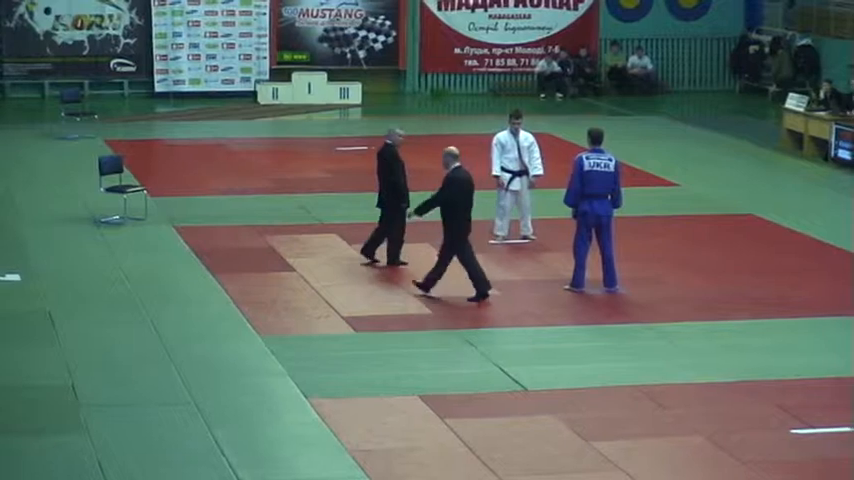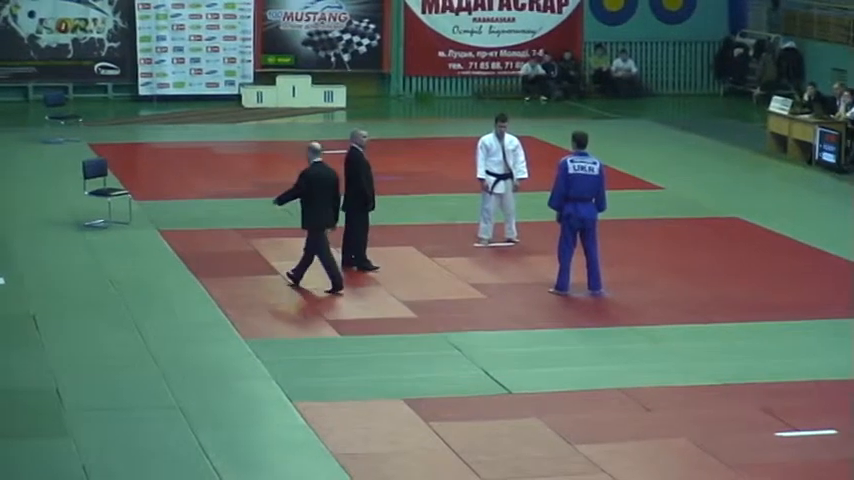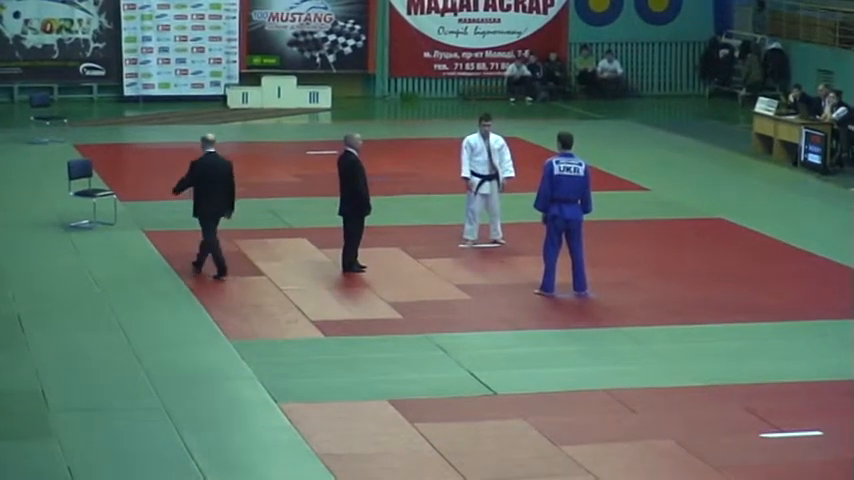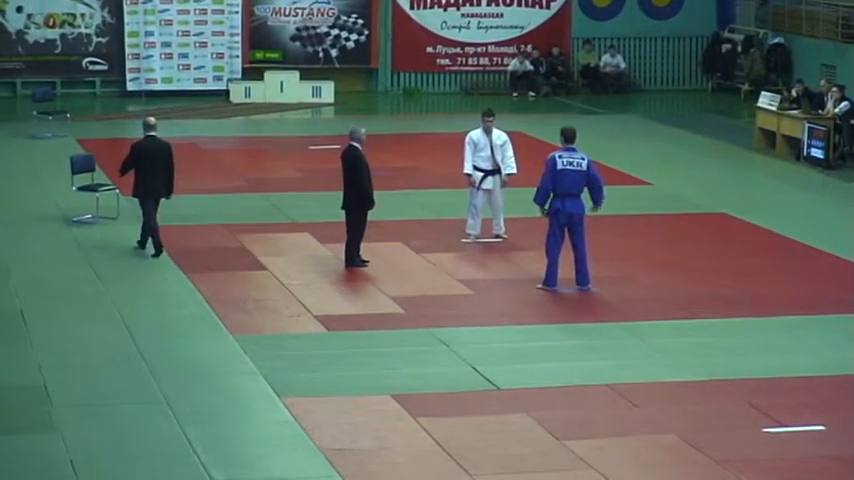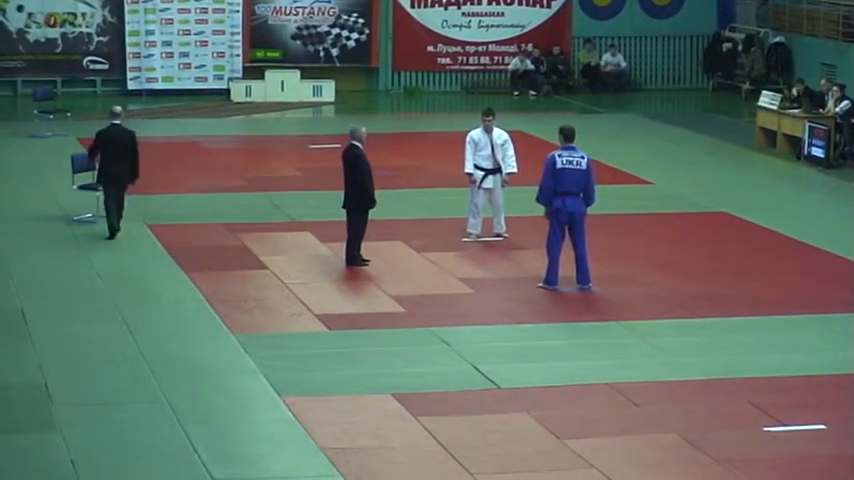
dt=1s
person 1, frame 1
left shoulder: (581, 159)
right shoulder: (612, 160)
left elbow: (575, 186)
right elbow: (616, 188)
left wrist: (573, 205)
right wrist: (614, 205)
left hip: (586, 207)
right hip: (604, 208)
left knee: (581, 246)
right knee: (607, 247)
left ankle: (578, 283)
right ankle: (611, 284)
person 1, frame 2
left shoulder: (566, 162)
right shoulder: (597, 164)
left elbow: (559, 189)
right elbow: (601, 191)
left wrist: (557, 208)
right wrist: (598, 209)
left hip: (570, 210)
right hip: (589, 211)
left knee: (566, 249)
right knee: (591, 250)
left ankle: (562, 286)
right ankle: (595, 287)
person 1, frame 3
left shoulder: (551, 164)
right shoulder: (582, 165)
left elbow: (544, 190)
right elbow: (586, 193)
left wrist: (543, 211)
right wrist: (583, 211)
left hip: (556, 211)
right hip: (574, 212)
left knee: (551, 250)
right knee: (577, 251)
left ankle: (547, 288)
right ankle: (581, 288)
person 1, frame 4
left shoulder: (554, 158)
right shoulder: (585, 159)
left elbow: (546, 185)
right elbow: (596, 183)
left wrist: (542, 205)
right wrist: (597, 202)
left hip: (559, 205)
right hip: (577, 206)
left knee: (554, 245)
right knee: (579, 245)
left ankle: (550, 283)
right ankle: (584, 283)
person 1, frame 5
left shoulder: (554, 157)
right shoulder: (584, 158)
left elbow: (547, 184)
right elbow: (589, 186)
left wrist: (547, 205)
right wrist: (586, 205)
left hip: (559, 204)
right hip: (577, 205)
left knee: (554, 244)
right knee: (579, 244)
left ankle: (551, 281)
right ankle: (584, 281)
person 2, frame 1
left shoulder: (452, 177)
right shoulder: (464, 174)
left elbow: (438, 199)
left wrist: (417, 211)
left hip: (455, 224)
right hip: (461, 222)
left knee: (466, 257)
right knee: (445, 255)
left ankle: (482, 289)
right ankle: (428, 284)
person 2, frame 2
left shoulder: (307, 173)
right shoulder: (331, 173)
left elbow: (295, 192)
right elbow: (336, 197)
left wrist: (278, 200)
right wrist: (334, 219)
left hip: (313, 218)
right hip: (325, 217)
left knee: (323, 250)
right knee: (311, 247)
left ankle: (337, 282)
right ankle: (297, 276)
person 2, frame 3
left shoulder: (198, 164)
right shoulder: (226, 163)
left elbow: (187, 181)
right elbow: (231, 187)
left wrist: (176, 190)
right wrist: (230, 207)
left hip: (204, 207)
right hip: (220, 207)
left knee: (211, 237)
right knee: (209, 235)
left ankle: (221, 269)
right ankle: (199, 263)
person 2, frame 4
left shoulder: (138, 146)
right shoulder: (166, 146)
left elbow: (128, 164)
right elbow: (170, 169)
left wrist: (121, 172)
right wrist: (169, 189)
left hip: (144, 188)
right hip: (159, 188)
left knee: (149, 217)
right knee: (151, 215)
left ankle: (158, 246)
right ankle: (143, 241)
person 2, frame 5
left shoulder: (102, 133)
right shoulder: (130, 134)
left elbow: (93, 151)
right elbow: (134, 156)
left wrist: (92, 156)
right wrist: (134, 175)
left hip: (107, 174)
right hip: (124, 174)
left knee: (109, 201)
right knee: (119, 199)
left ankle: (113, 229)
right ankle: (115, 225)
person 3, frame 1
left shoulder: (383, 151)
right shoulder: (392, 152)
right elbow: (397, 177)
right wrist: (402, 198)
left hip: (386, 195)
right hip: (395, 197)
left knee: (385, 225)
right knee: (397, 227)
left ankle: (369, 251)
right ankle: (393, 258)
person 3, frame 2
left shoulder: (354, 153)
right shoulder: (356, 155)
right elbow: (360, 180)
left wrist: (367, 198)
right wrist: (368, 199)
left hip: (354, 199)
right hip: (359, 200)
left knee: (352, 230)
right knee: (361, 230)
left ankle: (348, 259)
right ankle: (361, 262)
person 3, frame 3
left shoulder: (344, 157)
right shoulder: (353, 160)
right elbow: (358, 185)
right wrist: (366, 204)
left hip: (348, 202)
right hip: (355, 204)
left knee: (352, 233)
right knee: (354, 234)
left ankle: (351, 261)
right ankle: (349, 264)
person 3, frame 4
left shoulder: (347, 152)
right shoulder: (357, 155)
right elbow: (362, 180)
right wrist: (369, 199)
left hip: (351, 197)
right hip: (358, 199)
left knee: (355, 229)
right knee: (356, 229)
left ankle: (354, 256)
right ankle: (351, 259)
person 3, frame 5
left shoulder: (348, 150)
right shoulder: (358, 154)
right elbow: (363, 179)
right wrist: (370, 198)
left hip: (352, 196)
right hip: (359, 198)
left knee: (356, 228)
right knee: (357, 228)
left ankle: (354, 255)
right ankle: (352, 258)
person 4, frame 1
left shoulder: (528, 137)
right shoulder: (500, 137)
left elbow: (535, 157)
right elbow: (496, 158)
left wrist: (534, 175)
right wrist: (498, 176)
left hip: (523, 176)
right hip: (507, 176)
left knee: (525, 206)
right knee: (504, 206)
left ankle: (526, 232)
right ankle: (500, 233)
person 4, frame 2
left shoulder: (513, 141)
right shoulder: (485, 140)
left elbow: (519, 160)
right elbow: (481, 161)
left wrist: (518, 178)
right wrist: (482, 179)
left hip: (508, 179)
right hip: (492, 179)
left knee: (510, 209)
right knee: (488, 209)
left ankle: (511, 235)
right ankle: (484, 236)
person 4, frame 3
left shoulder: (498, 140)
right shoulder: (470, 140)
left elbow: (505, 159)
right elbow: (465, 160)
left wrist: (505, 177)
right wrist: (467, 178)
left hip: (493, 180)
right hip: (476, 180)
left knee: (494, 210)
right knee: (473, 210)
left ankle: (496, 236)
right ankle: (469, 237)
person 4, frame 4
left shoulder: (502, 136)
right shoulder: (473, 136)
left elbow: (508, 156)
right elbow: (468, 156)
left wrist: (507, 174)
right wrist: (469, 175)
left hip: (496, 175)
right hip: (479, 175)
left knee: (497, 205)
right knee: (475, 204)
left ankle: (499, 231)
right ankle: (472, 232)
person 4, frame 5
left shoulder: (502, 135)
right shoulder: (473, 135)
left elbow: (509, 155)
right elbow: (469, 155)
left wrist: (507, 173)
right wrist: (470, 174)
left hip: (497, 174)
right hip: (480, 174)
left knee: (498, 204)
right knee: (476, 204)
left ankle: (499, 230)
right ankle: (473, 231)
